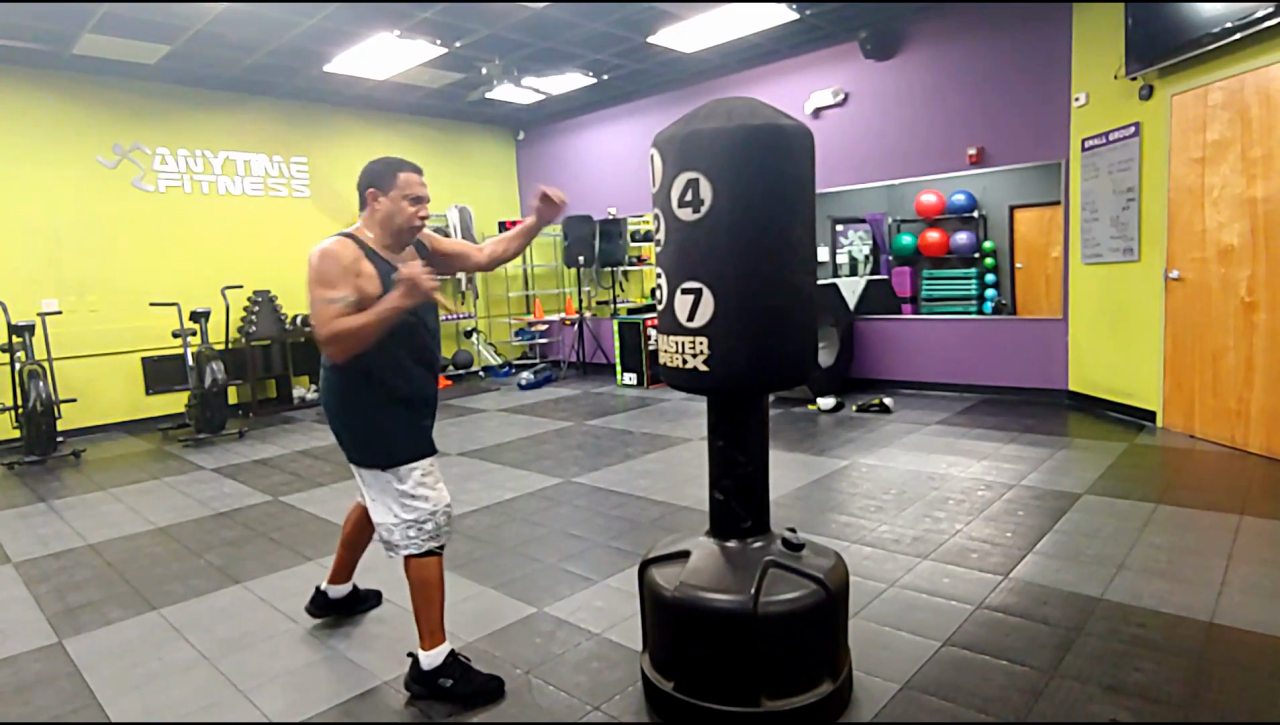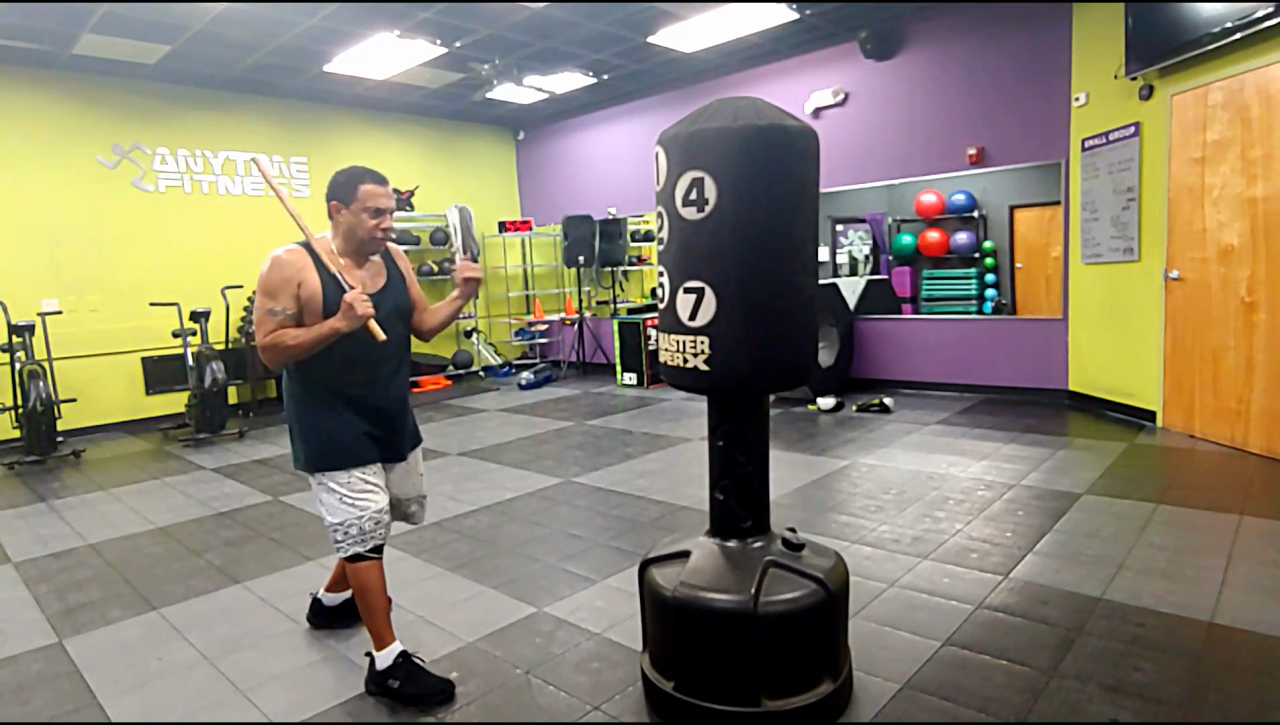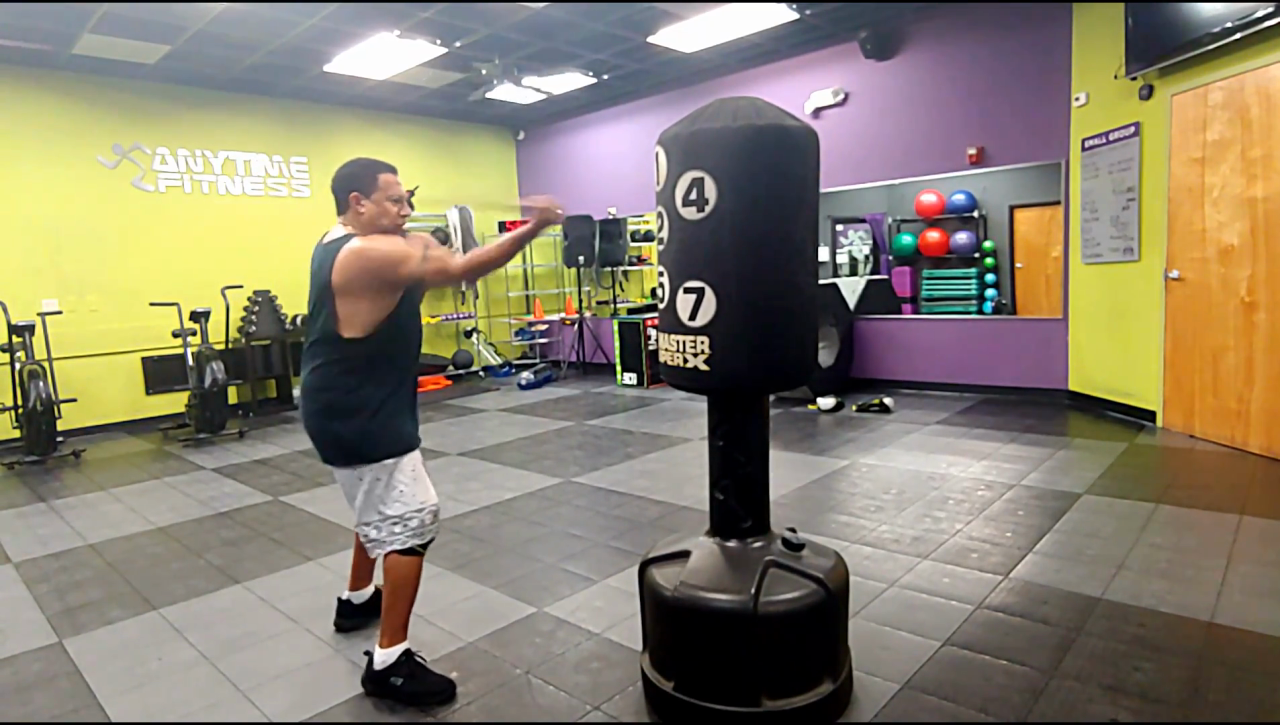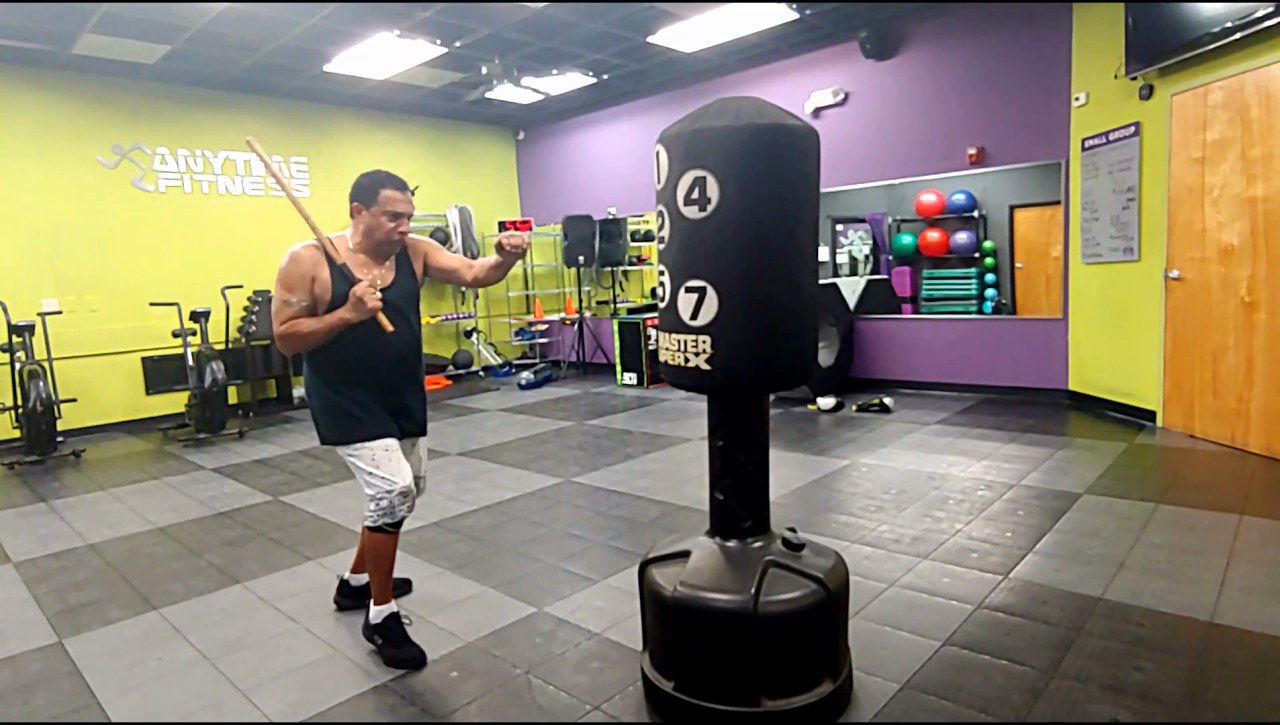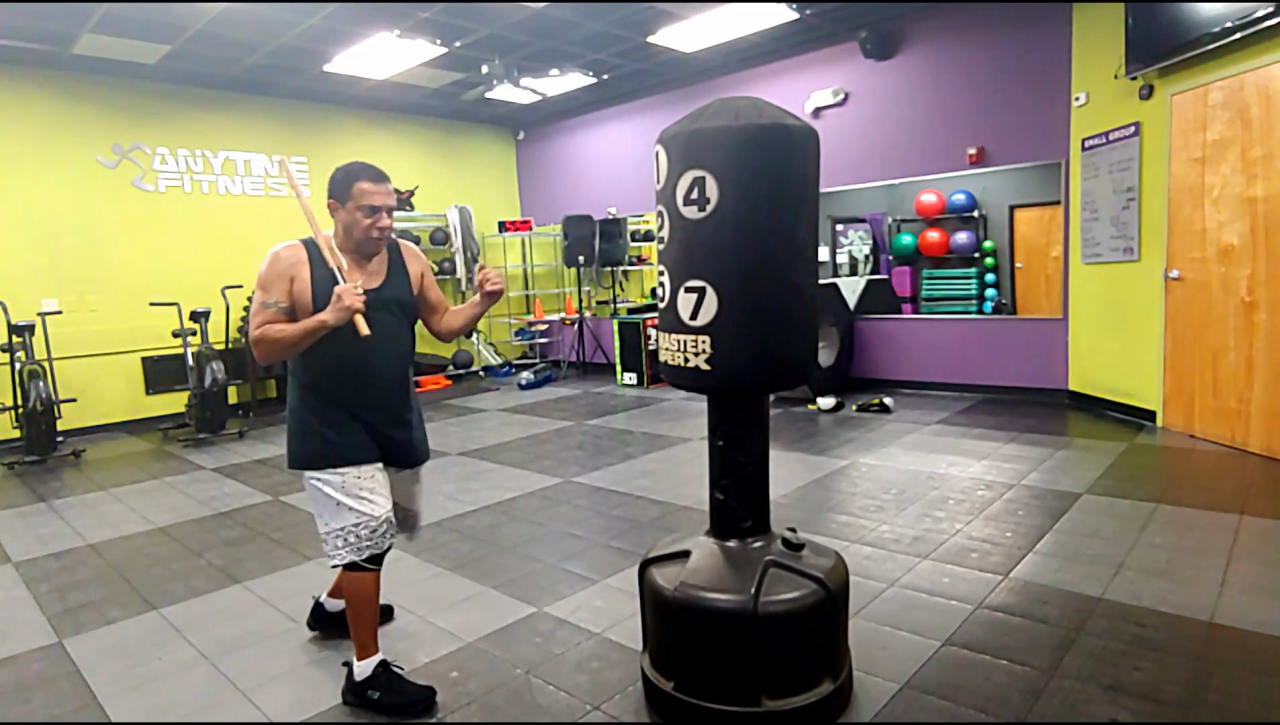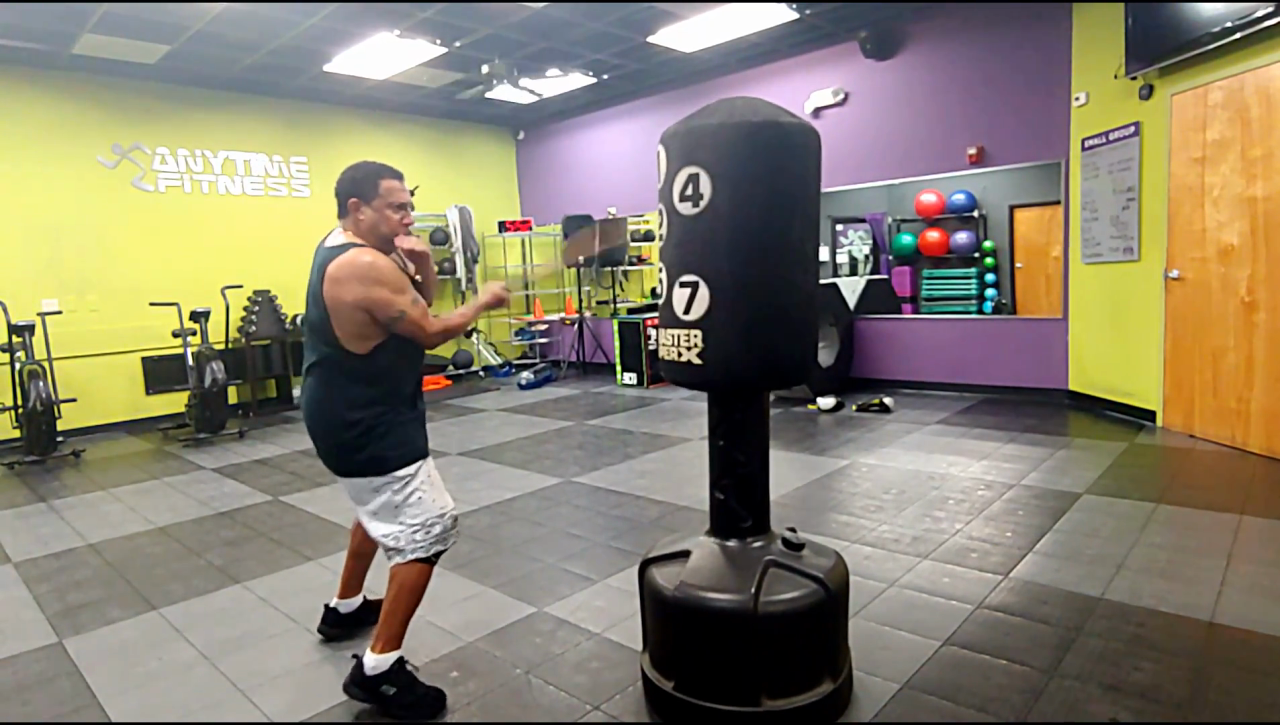
dt=0.7s
person 1, frame 1
left shoulder: (417, 245)
right shoulder: (337, 256)
left elbow: (482, 257)
right elbow: (332, 344)
left wrist: (534, 222)
right wrist: (397, 300)
left hip: (398, 406)
right hip: (373, 412)
left knee: (384, 499)
right knee: (424, 521)
left ankle: (334, 591)
right ankle: (432, 664)
person 1, frame 2
left shoulder: (395, 259)
right shoulder: (291, 266)
left elbow: (426, 326)
right elbow: (272, 350)
left wrist: (463, 293)
right wrist: (340, 323)
left hip: (393, 417)
right hip: (331, 423)
left knee: (371, 520)
right knee: (365, 528)
left ankle: (333, 599)
right ankle: (388, 664)
person 1, frame 3
left shoulder: (343, 248)
right shoulder: (371, 256)
right elbow: (461, 269)
left wrist: (413, 267)
right wrist: (529, 230)
left hip: (350, 407)
right hip: (358, 416)
left knee: (382, 506)
right knee: (412, 520)
left ankle: (357, 599)
right ankle: (389, 662)
person 1, frame 4
left shoulder: (415, 251)
right shoulder: (306, 260)
left elbow: (476, 274)
right elbow: (286, 339)
left wrist: (506, 258)
right wrist: (350, 313)
left hip: (404, 400)
right hip: (348, 405)
left knee: (394, 496)
right knee: (392, 493)
left ankle: (358, 581)
right ankle: (381, 615)
person 1, frame 5
left shoulder: (407, 257)
right shoulder: (289, 262)
left elbow: (444, 325)
right elbow: (262, 346)
left wrist: (482, 301)
right wrist: (326, 318)
left hip: (397, 421)
right hip: (330, 428)
left knee: (387, 524)
right knee: (365, 533)
left ankle: (335, 605)
right ankle: (365, 673)
person 1, frame 6
left shoulder: (358, 251)
right shoulder: (363, 268)
left elbow: (417, 297)
right elbow: (430, 332)
left wrist: (420, 264)
right wrist: (485, 300)
left hip: (348, 413)
right hip: (366, 424)
left knee: (380, 509)
right knee: (426, 528)
left ankle: (344, 608)
right ankle: (380, 668)
